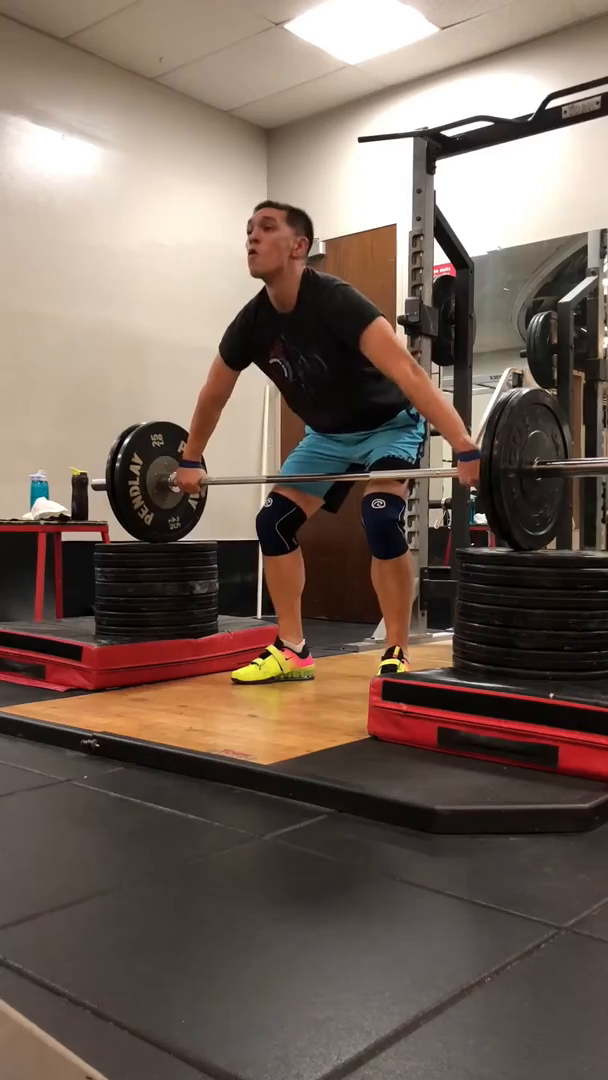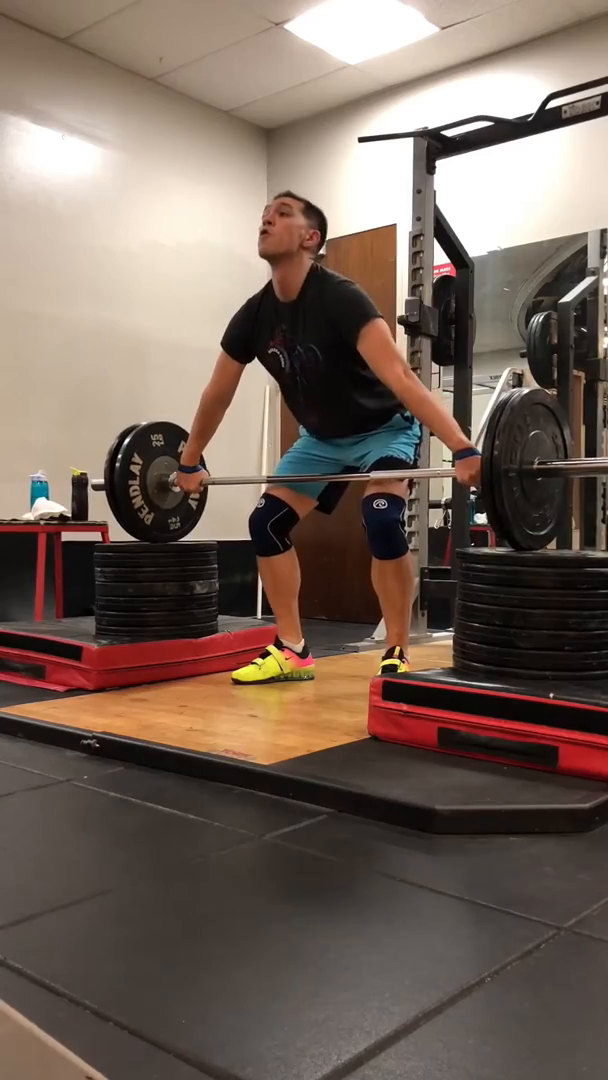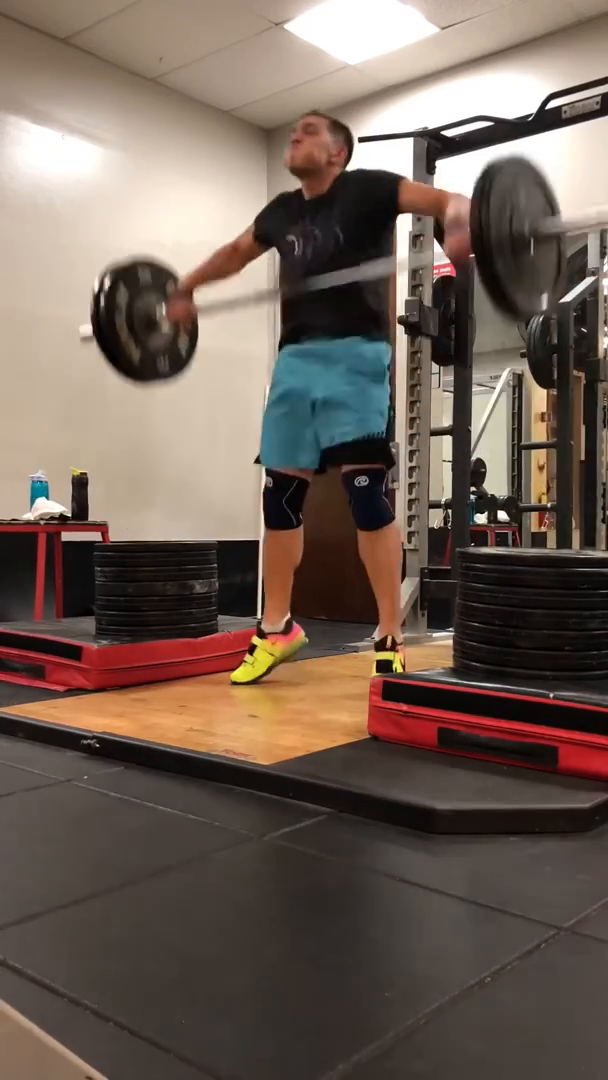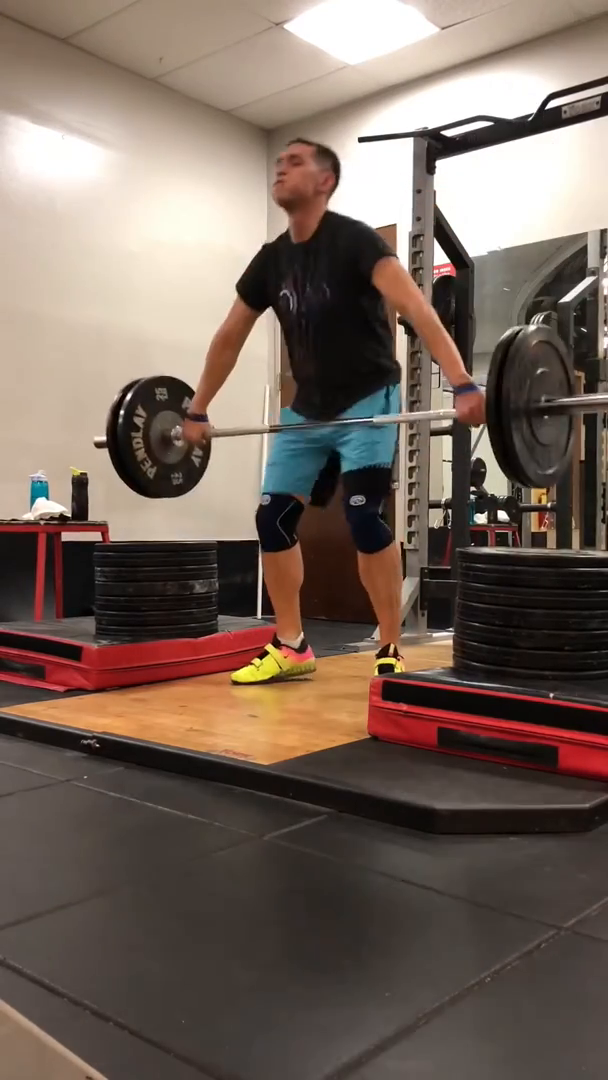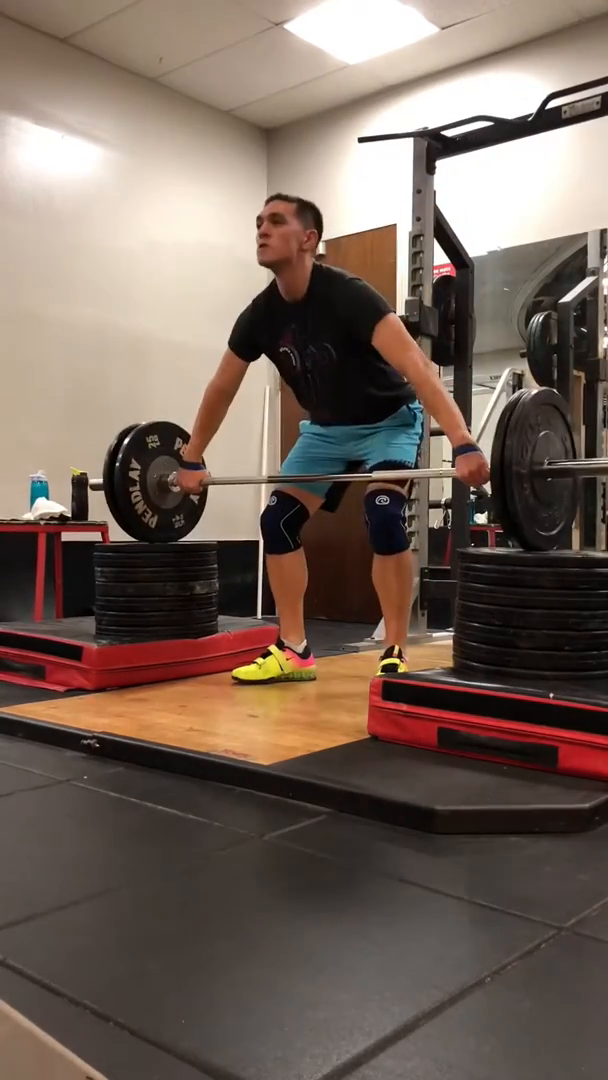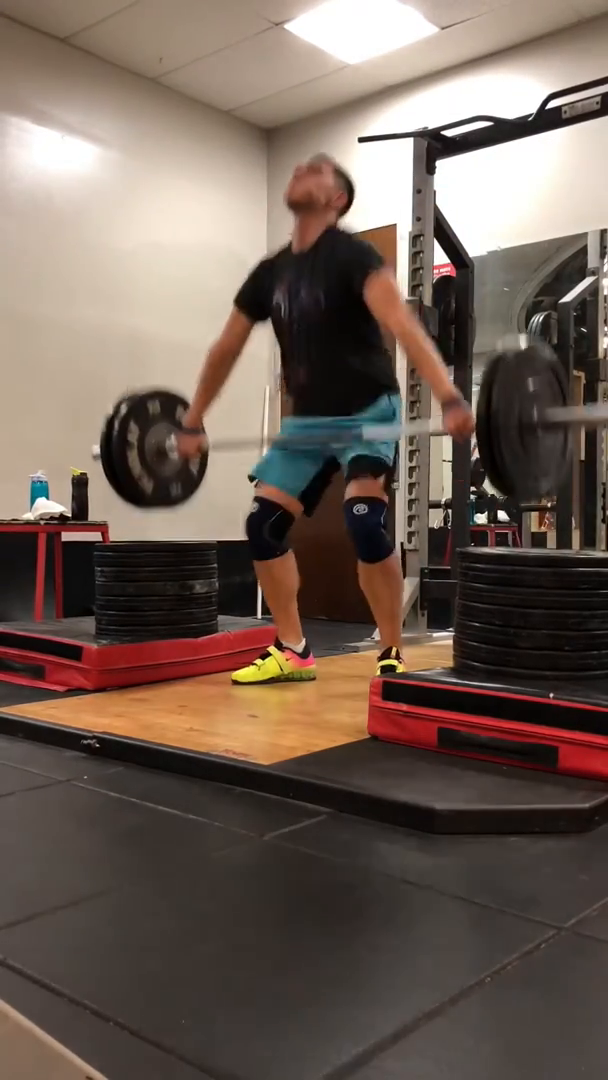
dt=0.7s
person 1, frame 1
left shoulder: (335, 301)
right shoulder: (251, 323)
left elbow: (407, 372)
right elbow: (213, 395)
left wrist: (466, 452)
right wrist: (190, 461)
left hip: (388, 424)
right hip: (327, 433)
left knee: (380, 519)
right knee: (274, 521)
left ankle: (397, 657)
right ankle: (292, 651)
person 1, frame 2
left shoulder: (339, 298)
right shoulder: (254, 316)
left elbow: (399, 376)
right elbow: (217, 394)
left wrist: (464, 452)
right wrist: (189, 463)
left hip: (383, 428)
right hip: (322, 436)
left knee: (381, 521)
right knee: (267, 521)
left ankle: (397, 657)
right ankle: (291, 650)
person 1, frame 3
left shoulder: (365, 189)
right shoulder: (281, 210)
left elbow: (447, 201)
right elbow: (236, 251)
left wrist: (459, 222)
right wrist: (185, 290)
left hip: (354, 352)
right hip: (297, 356)
left knee: (364, 488)
right knee: (280, 490)
left ankle: (391, 642)
right ankle: (277, 629)
person 1, frame 4
left shoulder: (353, 239)
right shoulder: (269, 260)
left elbow: (414, 307)
right elbow: (229, 339)
left wrist: (462, 384)
right wrist: (198, 410)
left hip: (366, 402)
right hip: (307, 409)
left knee: (363, 514)
right knee: (273, 515)
left ankle: (391, 654)
right ankle: (290, 647)
person 1, frame 5
left shoulder: (347, 295)
right shoulder: (260, 316)
left elbow: (416, 367)
right elbow: (221, 389)
left wrist: (464, 446)
right wrist: (191, 460)
left hip: (387, 421)
right hip: (325, 427)
left knee: (383, 517)
right knee: (278, 518)
left ankle: (395, 656)
right ankle: (293, 651)
person 1, frame 6
left shoulder: (351, 253)
right shoulder: (269, 272)
left elbow: (401, 323)
right elbow: (224, 350)
left wrist: (449, 398)
right wrist: (192, 423)
left hip: (367, 412)
right hip: (307, 420)
left knee: (364, 519)
right knee: (264, 523)
left ankle: (392, 656)
right ankle: (292, 649)
